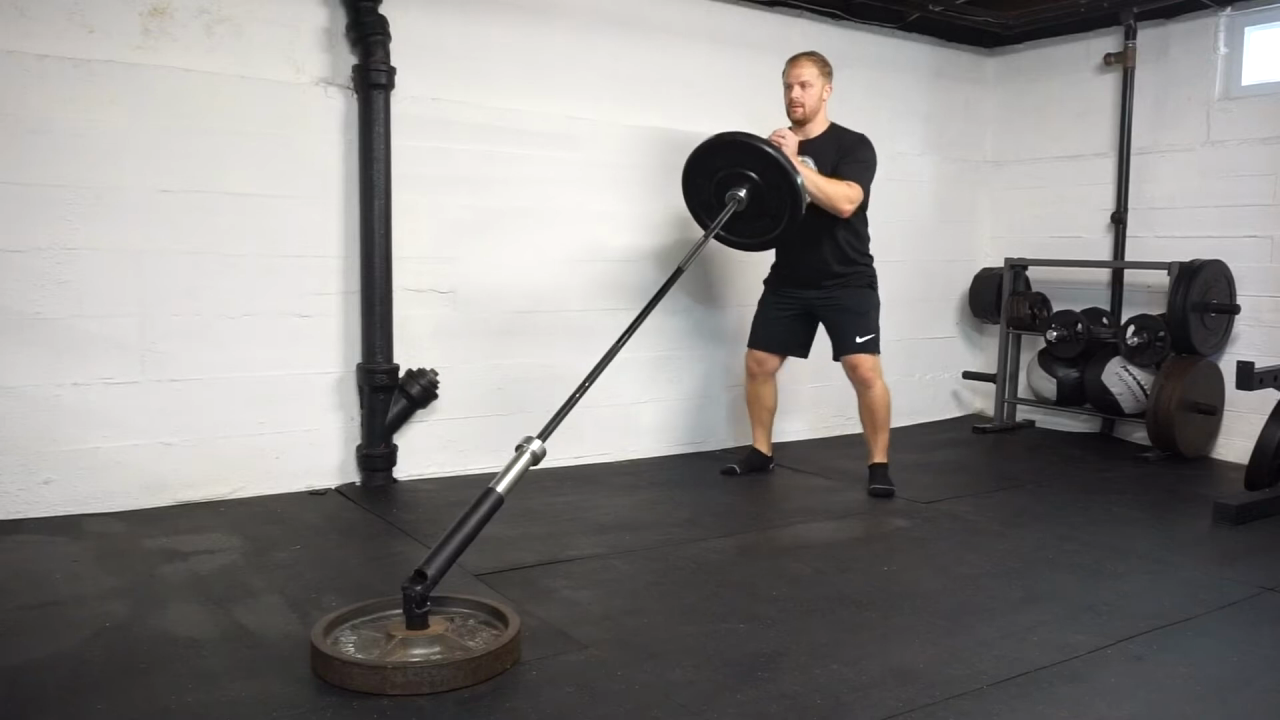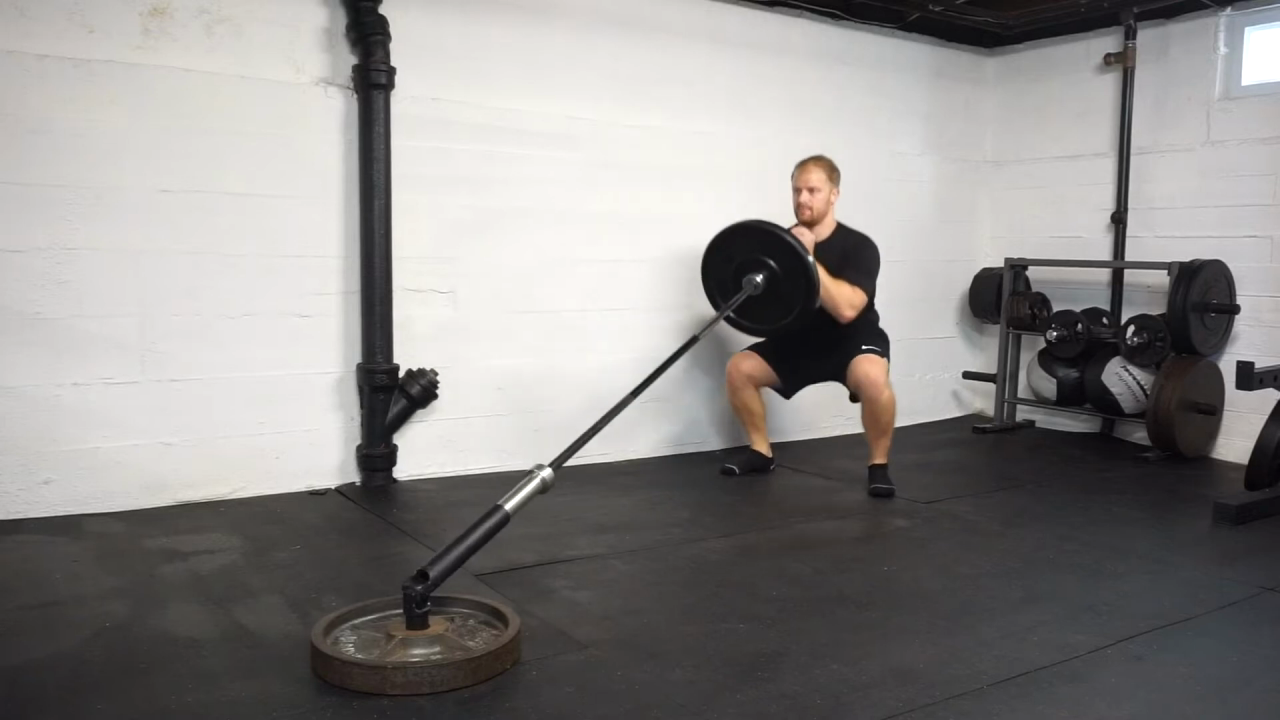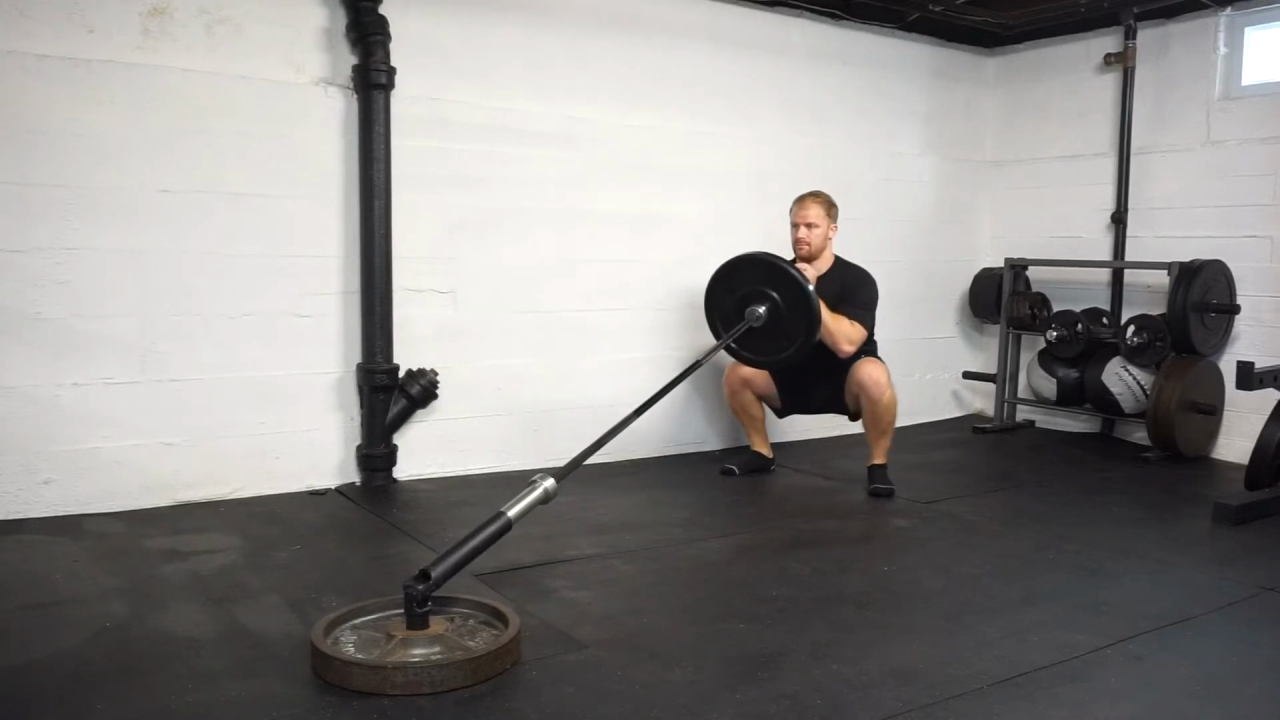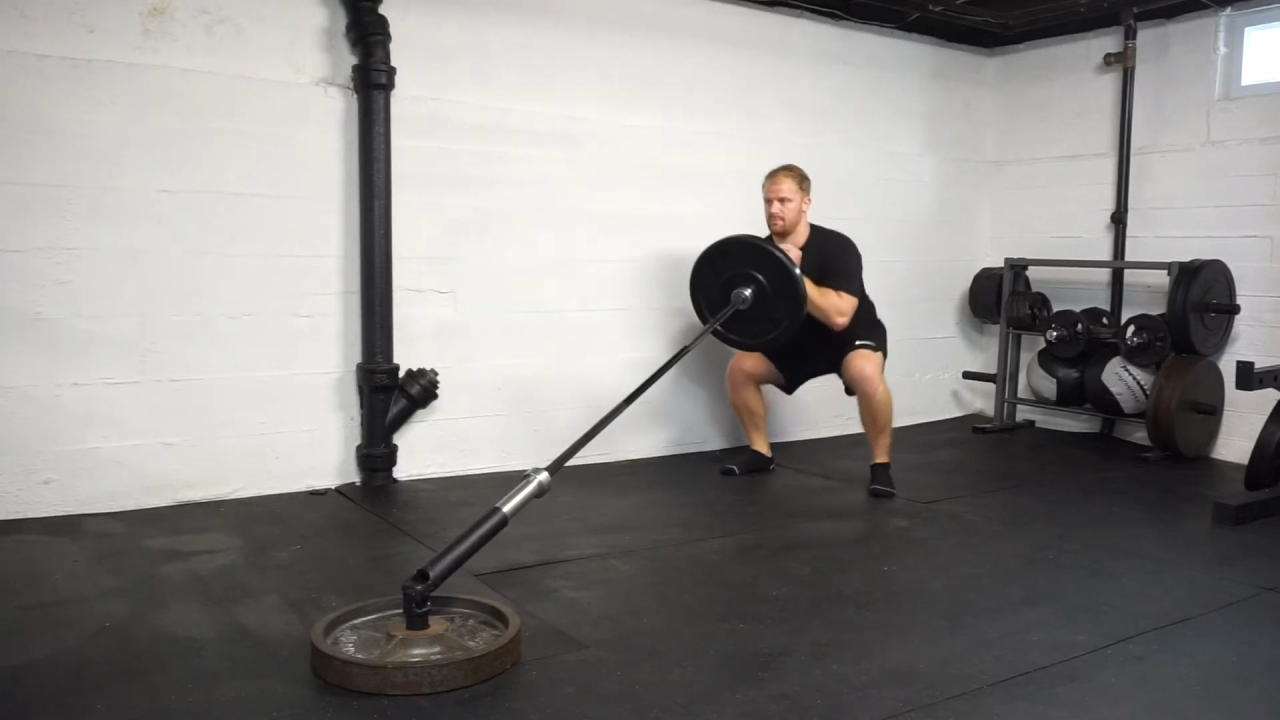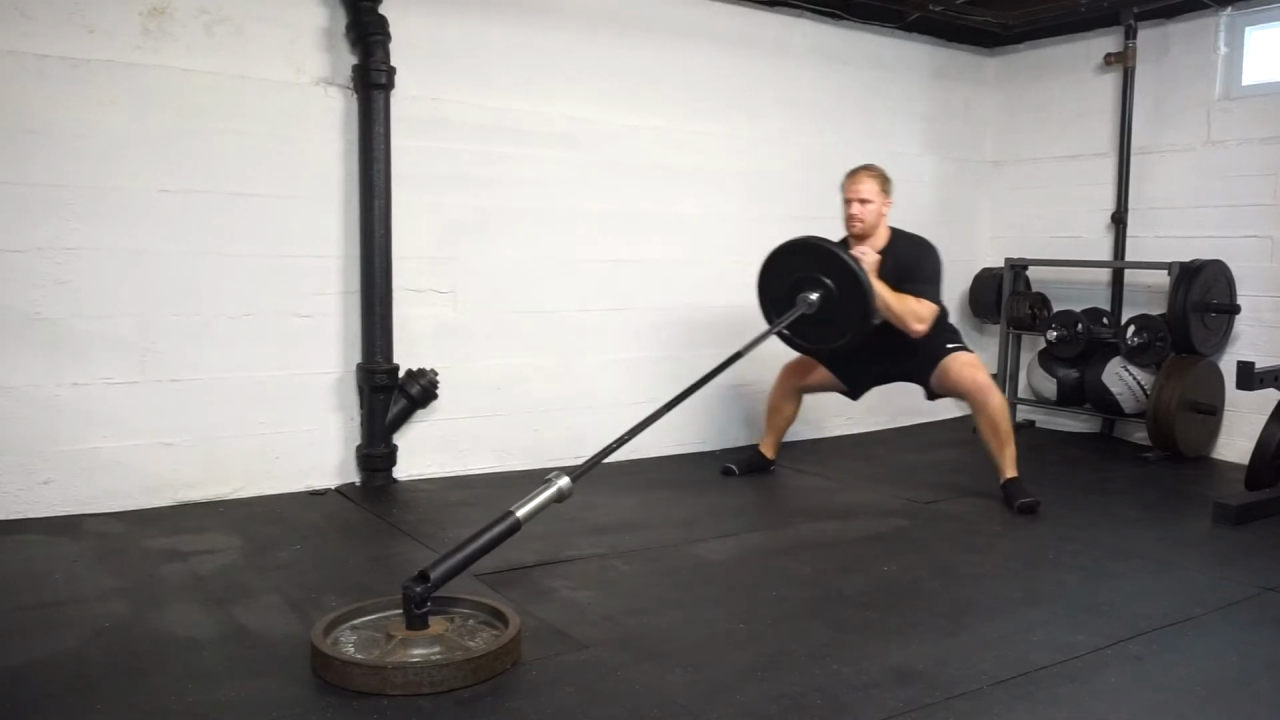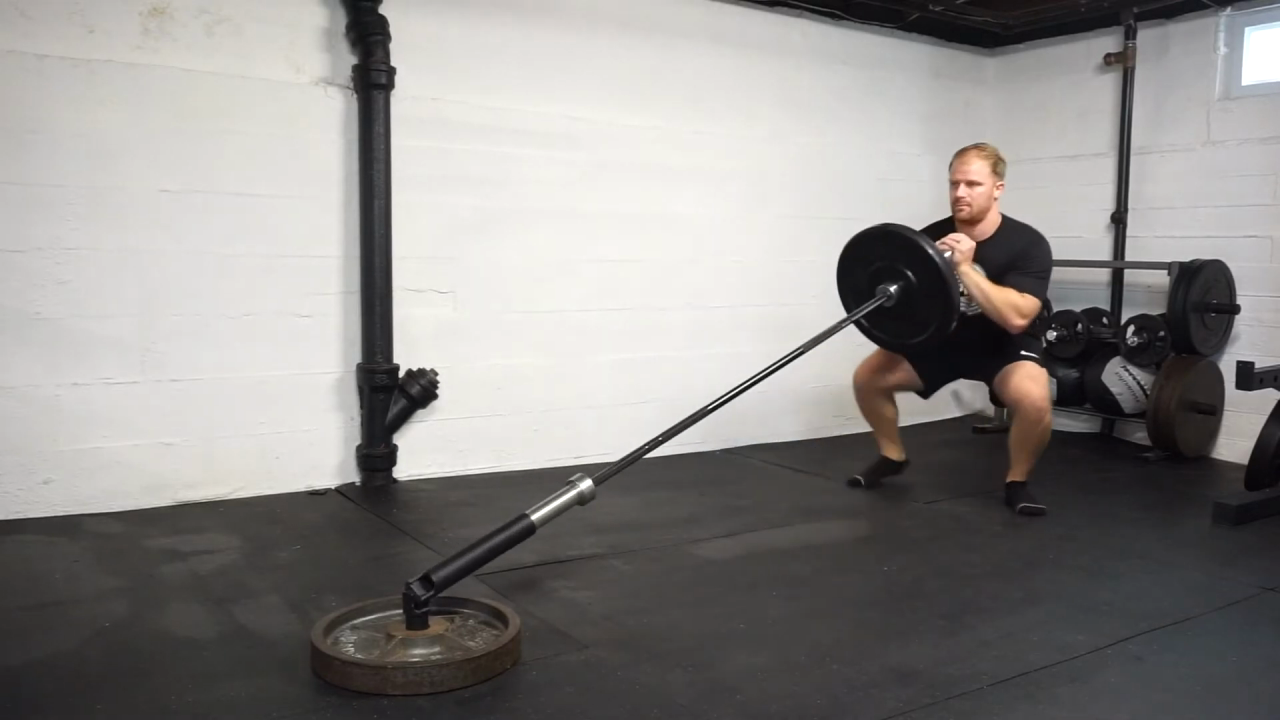
dt=0.7s
person 1, frame 1
left shoulder: (852, 145)
right shoulder: (774, 146)
left elbow: (845, 202)
left wrist: (795, 163)
left hip: (845, 281)
right hip: (788, 281)
left knee: (864, 370)
right knee: (758, 365)
left ankle: (879, 464)
right ankle: (761, 451)
person 1, frame 2
left shoulder: (857, 247)
left elbow: (846, 309)
left wrist: (808, 260)
left hip: (853, 344)
right hip: (799, 341)
left knee: (871, 377)
right knee: (739, 369)
left ankle: (879, 465)
right ankle: (760, 451)
person 1, frame 3
left shoulder: (856, 280)
left elbow: (846, 345)
left hip: (845, 380)
right hip: (797, 375)
left knee: (873, 377)
right knee: (737, 375)
left ankle: (878, 466)
right ankle: (761, 453)
person 1, frame 4
left shoulder: (835, 247)
left elbow: (839, 317)
left hip: (851, 333)
right hip: (799, 335)
left knee: (866, 374)
right knee: (740, 368)
left ankle: (880, 464)
right ankle: (761, 452)
person 1, frame 5
left shoulder: (915, 252)
left elbow: (917, 323)
left wrist: (871, 279)
left hip: (925, 344)
right hip: (866, 345)
left knee: (977, 382)
right knee: (793, 375)
left ankle: (1010, 479)
right ankle: (764, 454)
person 1, frame 6
left shoulder: (1026, 244)
right shoulder: (931, 238)
left elbow: (1016, 318)
left wrist: (964, 268)
left hip: (1003, 346)
right hip: (940, 337)
left knee: (1033, 399)
right knee: (868, 377)
left ankle: (1016, 482)
right ankle: (892, 455)
